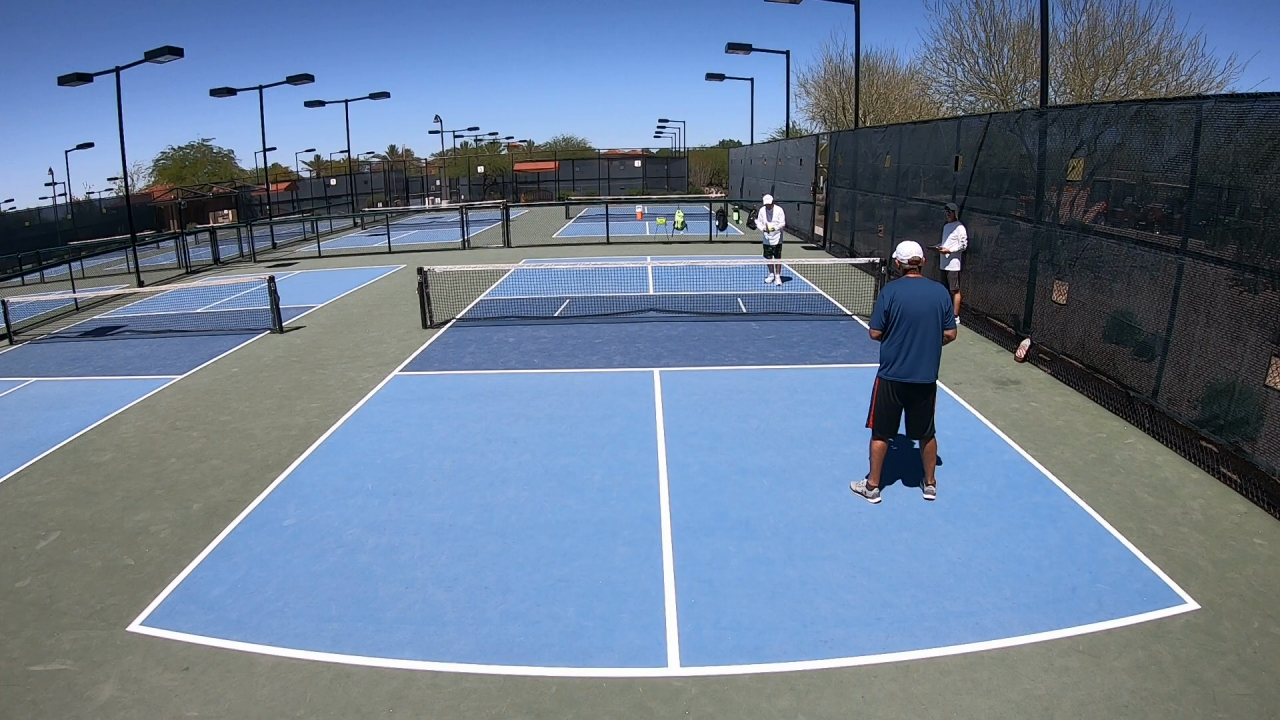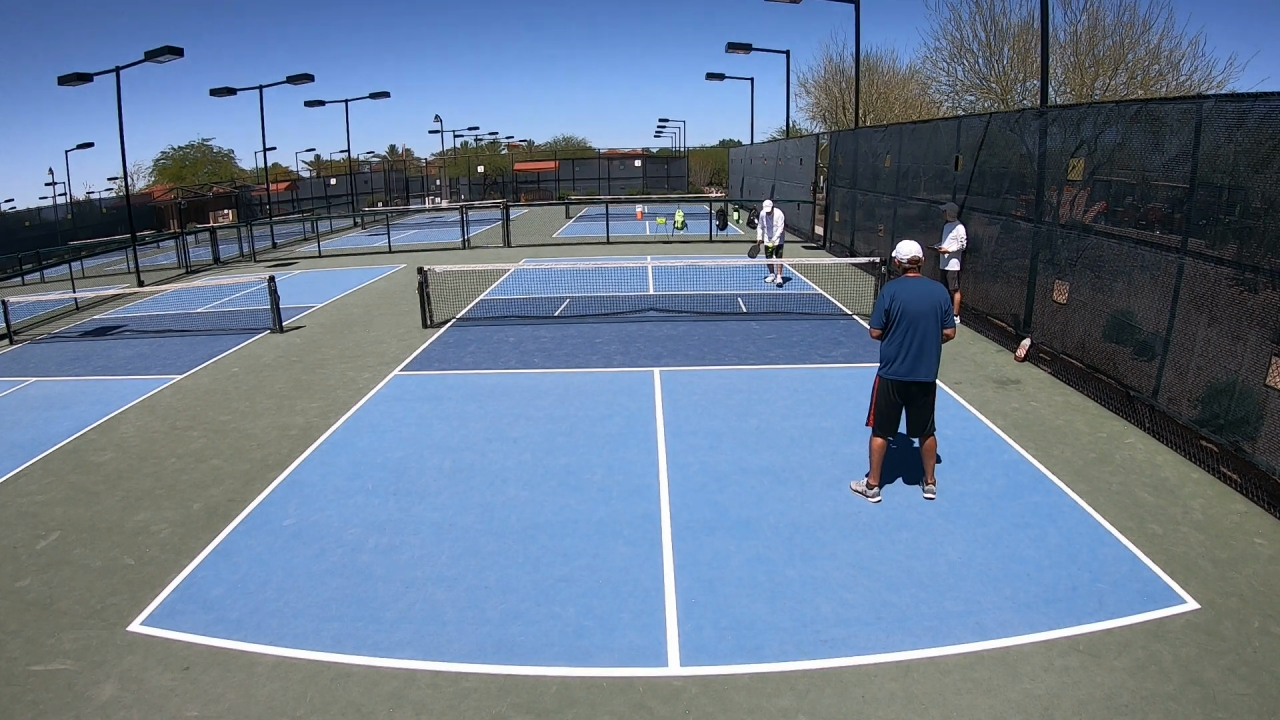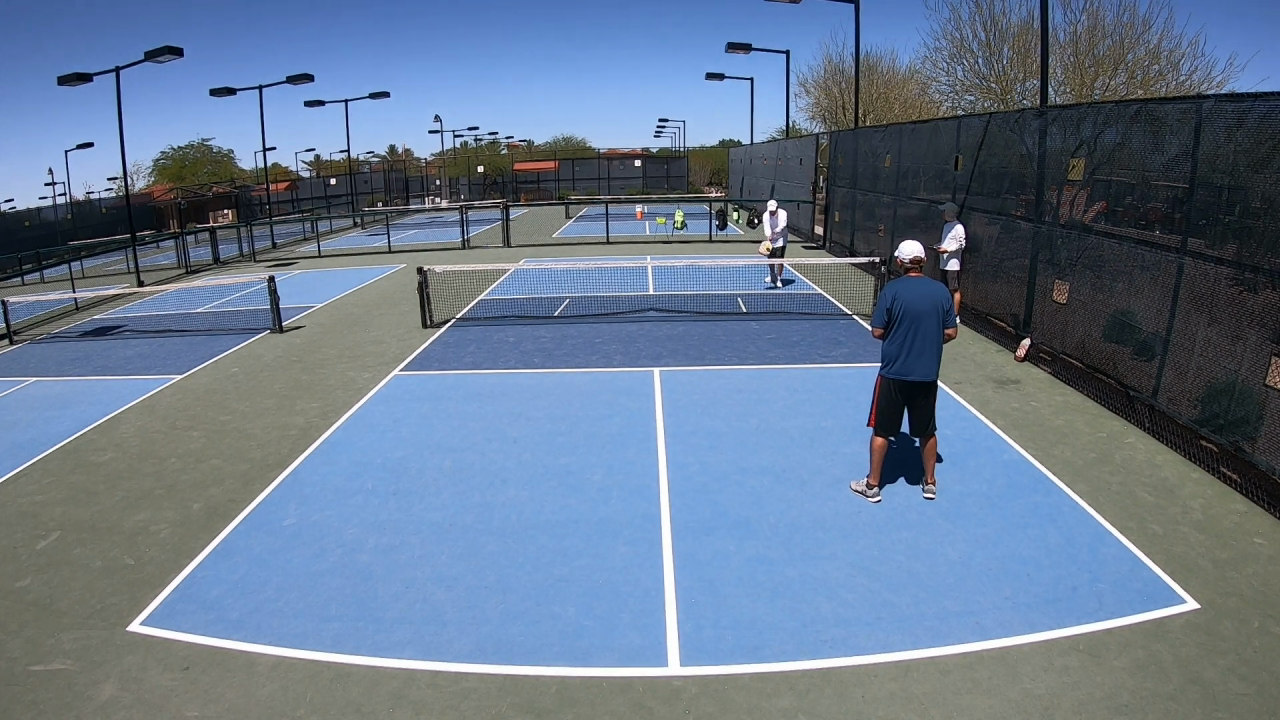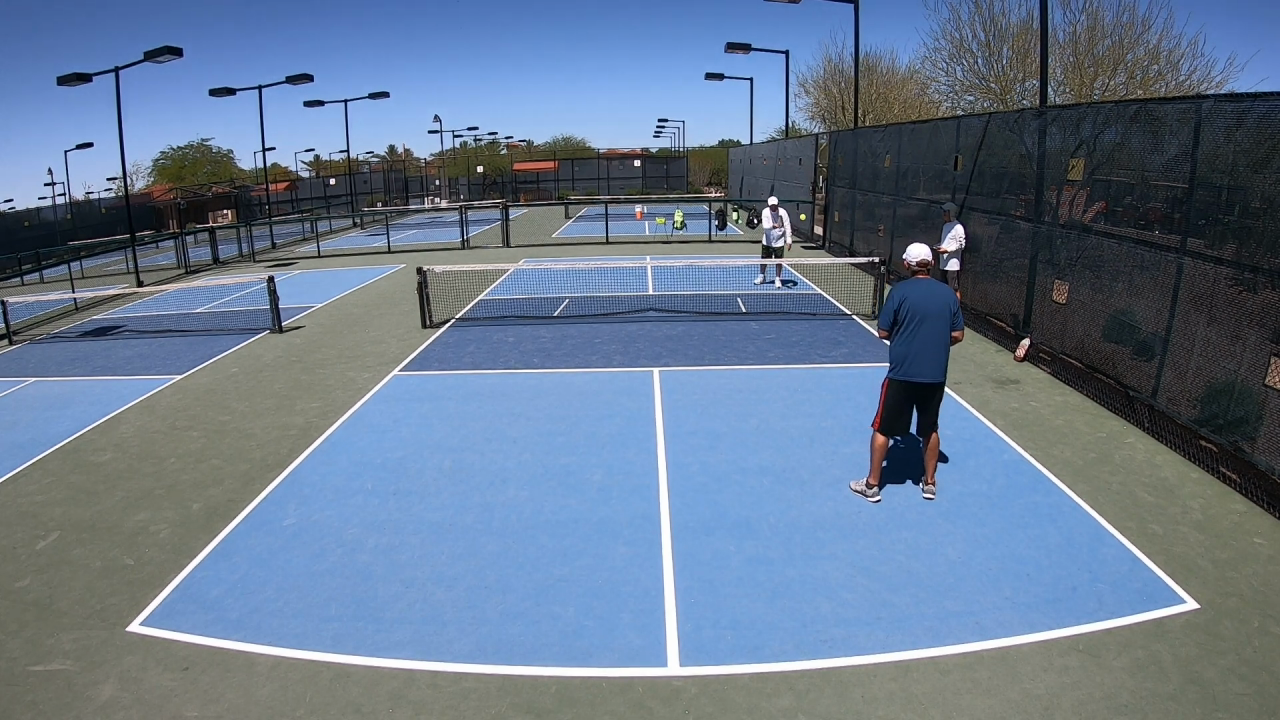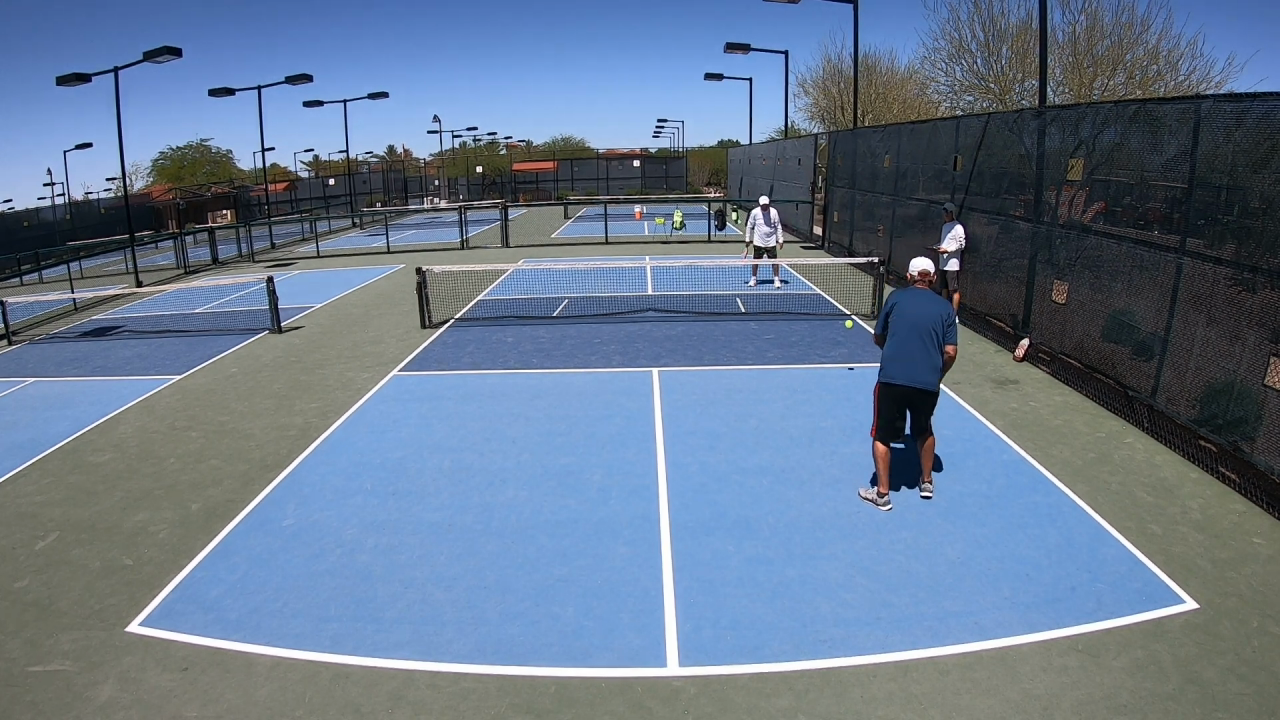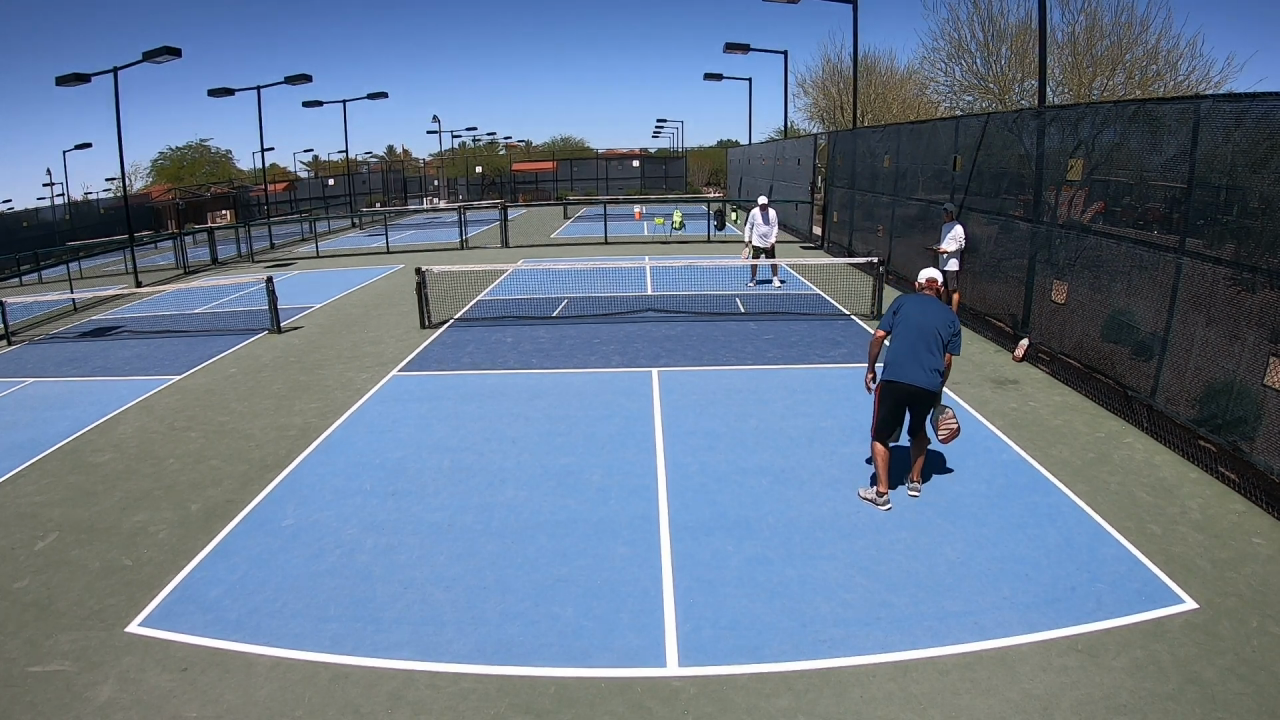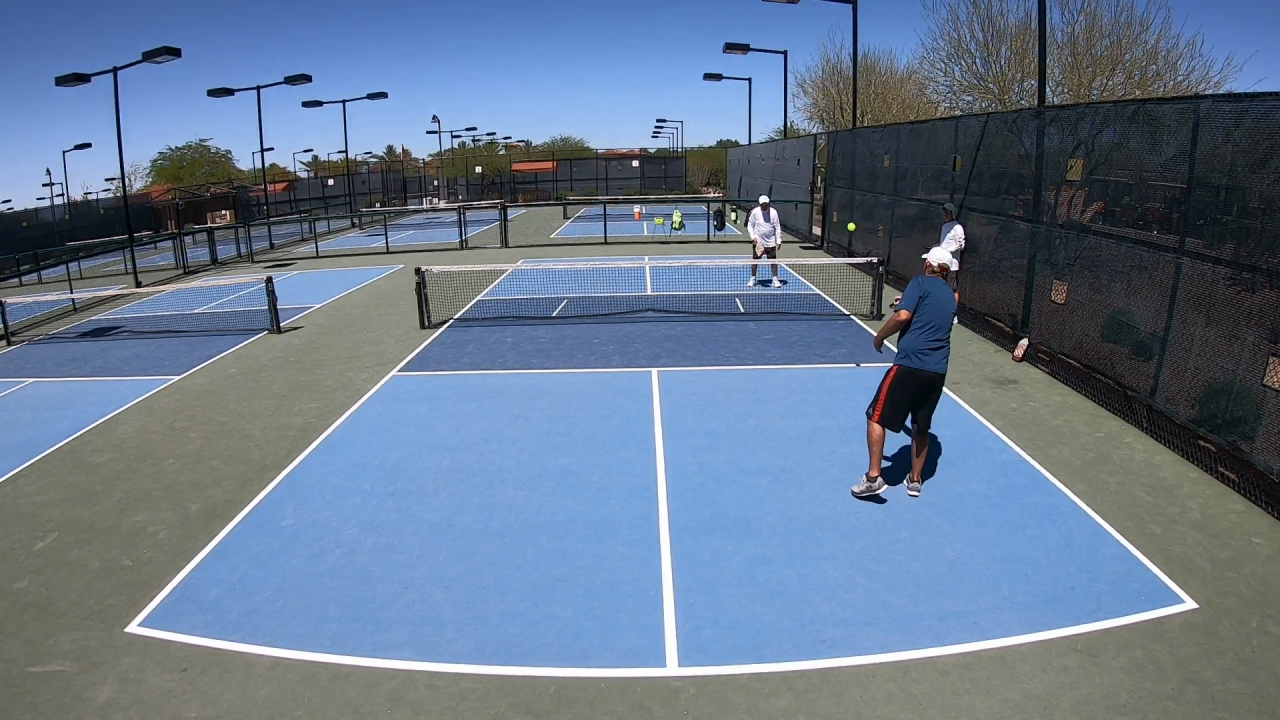
dt=0.4s
person 1, frame 1
left shoulder: (891, 290)
right shoulder: (940, 292)
left elbow: (875, 333)
right elbow: (950, 334)
left hip: (892, 375)
right hip: (926, 376)
left knee: (881, 433)
right knee: (926, 433)
left ankle: (872, 485)
right ankle: (930, 483)
person 1, frame 2
left shoulder: (891, 290)
right shoulder: (940, 291)
left elbow: (875, 332)
right elbow: (949, 333)
left hip: (892, 374)
right hip: (926, 375)
left knee: (881, 431)
right knee: (926, 431)
left ankle: (873, 484)
right ankle: (930, 482)
person 1, frame 3
left shoulder: (892, 289)
right shoulder: (941, 291)
left elbow: (877, 331)
right elbow: (950, 333)
left hip: (894, 373)
right hip: (927, 375)
left knee: (882, 430)
right knee: (927, 431)
left ankle: (872, 484)
right ankle: (930, 482)
person 1, frame 4
left shoulder: (900, 291)
right shoulder: (948, 294)
left elbow: (884, 333)
right elbow: (957, 336)
left hip: (902, 374)
right hip: (936, 375)
left knee: (883, 429)
right knee: (930, 429)
left ankle: (872, 484)
right ankle: (929, 482)
person 1, frame 5
left shoulder: (896, 297)
right shoulder: (945, 307)
left elbow: (878, 338)
right elbow: (950, 352)
right wrist: (938, 374)
left hip: (891, 379)
right hip: (928, 383)
left knee: (881, 436)
right knee: (924, 431)
left ankle: (882, 493)
right ankle: (926, 482)
person 1, frame 6
left shoulder: (903, 301)
right shoulder: (950, 316)
left elbow: (879, 336)
right elbow: (947, 361)
left wrist: (870, 370)
right wrist: (938, 390)
left hip: (895, 379)
right hip: (929, 384)
left knee: (881, 436)
right knee: (918, 430)
left ankle: (881, 492)
right ankle: (915, 481)
person 1, frame 7
left shoulder: (921, 283)
right shoulder: (950, 296)
left elbow: (903, 316)
left wrist: (879, 336)
left hip: (910, 364)
right hip: (937, 370)
left knee: (876, 417)
right knee: (921, 426)
left ankle: (874, 477)
right ankle: (915, 480)
